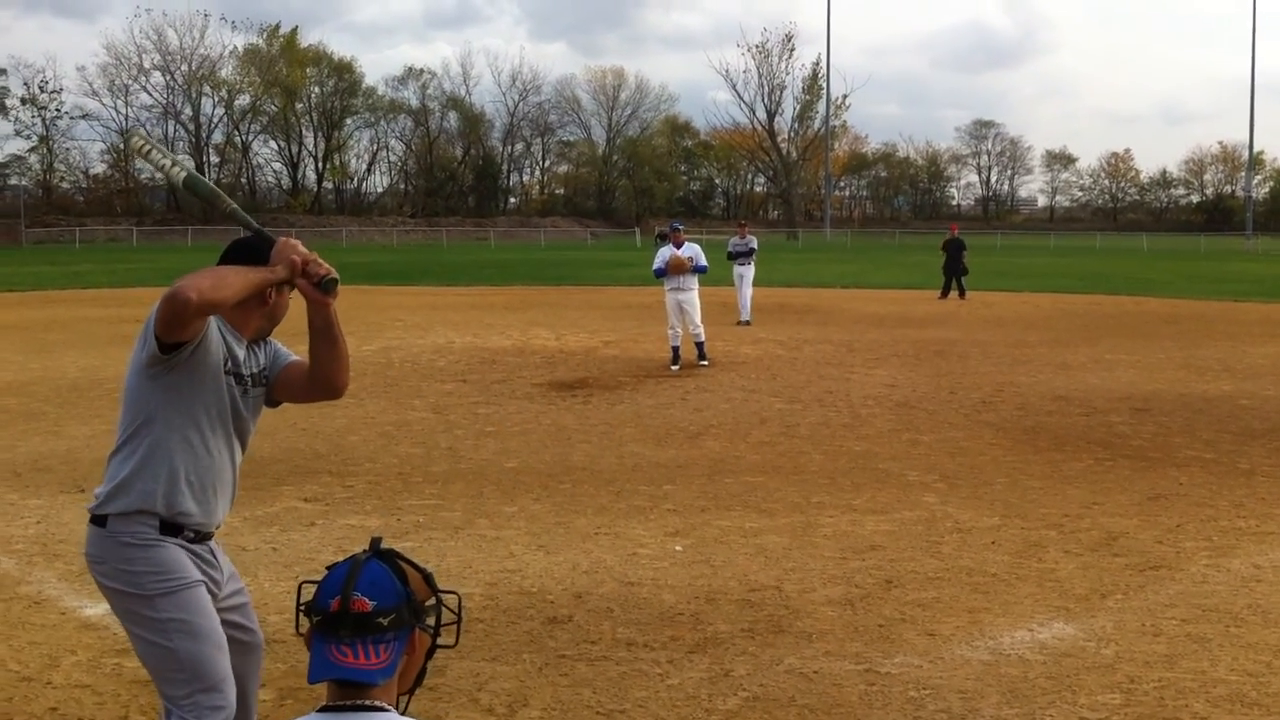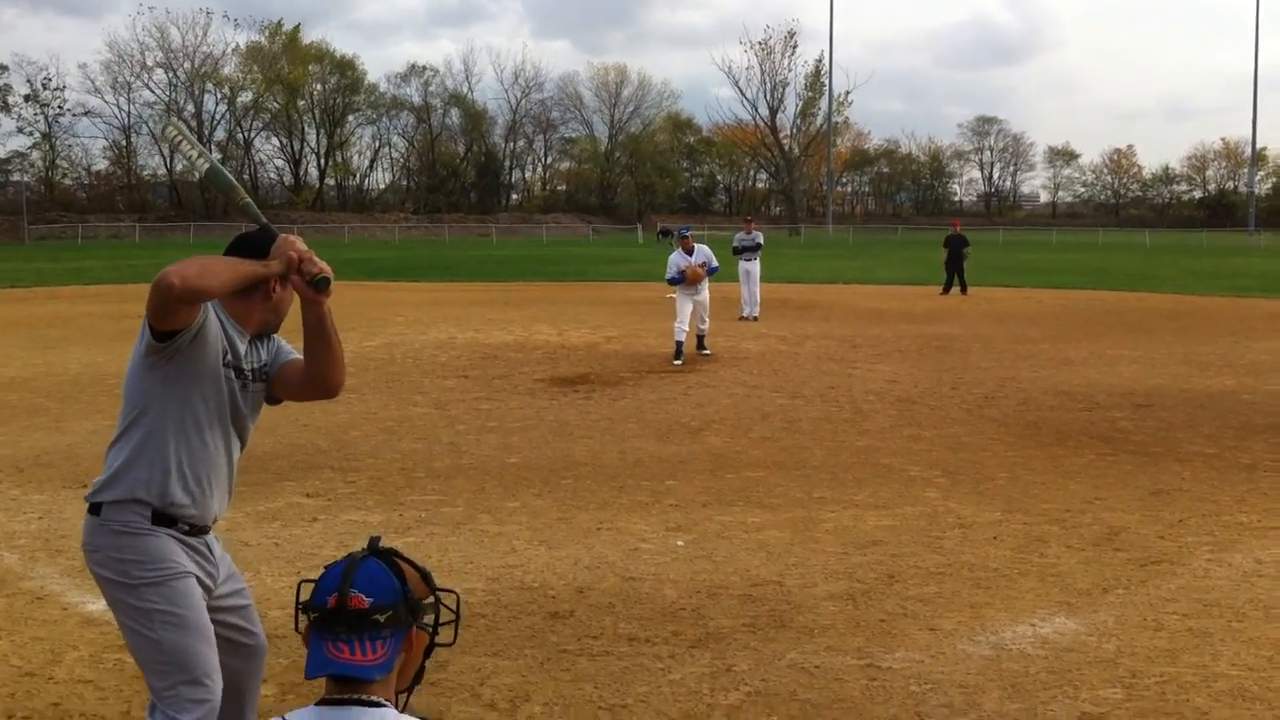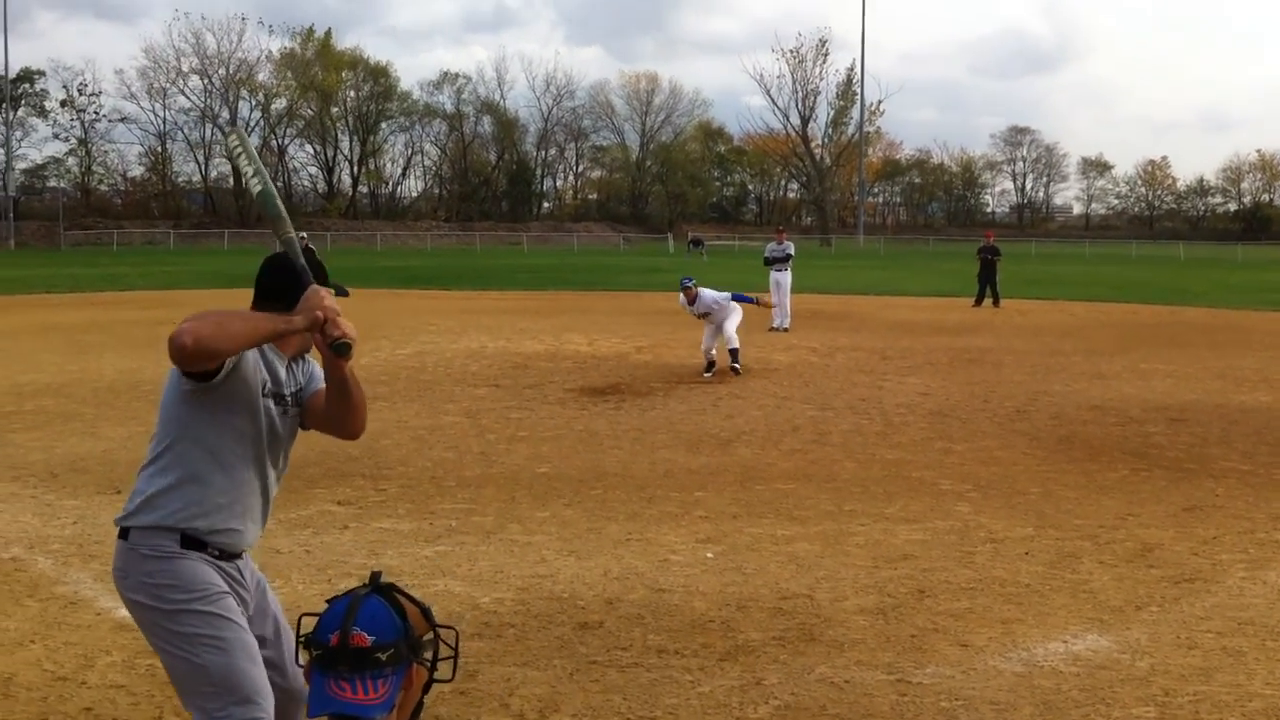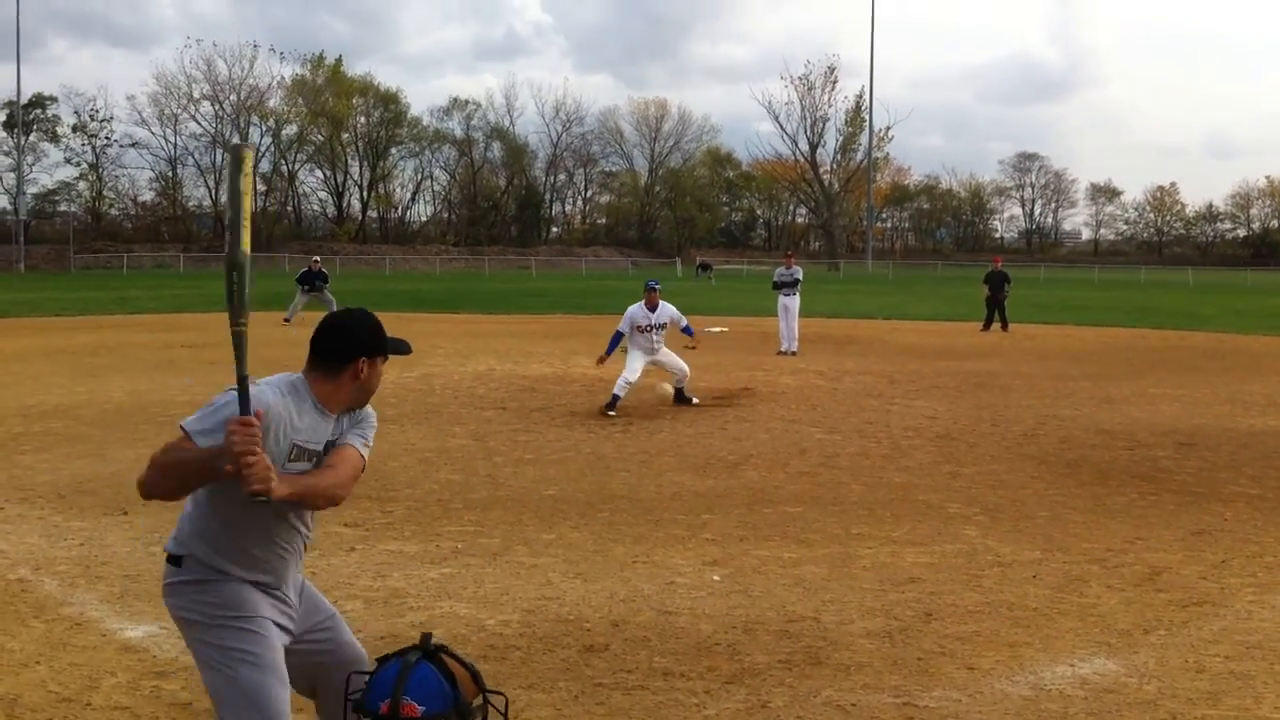
dt=0.7s
person 1, frame 1
left shoulder: (262, 353)
right shoulder: (189, 331)
left elbow: (329, 384)
right elbow: (186, 296)
left wrist: (321, 306)
right wrist: (276, 270)
left hip: (195, 543)
right hip: (139, 542)
left knee: (241, 650)
person 1, frame 2
left shoulder: (265, 349)
right shoulder: (191, 321)
left elbow: (326, 383)
right elbow: (173, 282)
left wrist: (316, 305)
right wrist: (271, 265)
left hip: (195, 537)
right hip: (137, 534)
left knee: (244, 652)
person 1, frame 3
left shoulder: (301, 367)
right shoulder: (230, 344)
left elbow: (350, 426)
right elbow: (186, 341)
left wrist: (339, 360)
right wrist: (294, 325)
left hip: (232, 564)
right hip: (168, 559)
person 1, frame 4
left shoulder: (357, 417)
right shoulder: (257, 405)
left elbow: (334, 485)
right elbow: (153, 481)
left wrist: (280, 485)
right wrist: (222, 457)
left hip: (282, 585)
right hip: (216, 587)
left knee: (352, 679)
